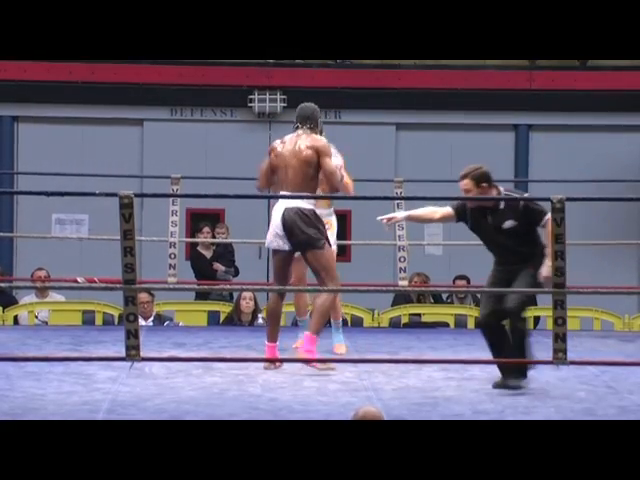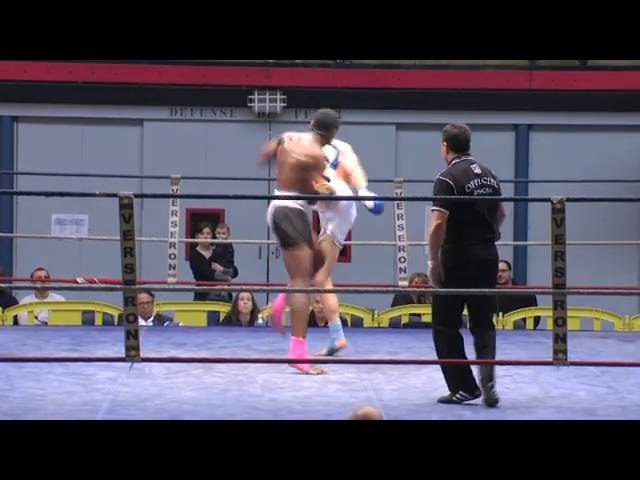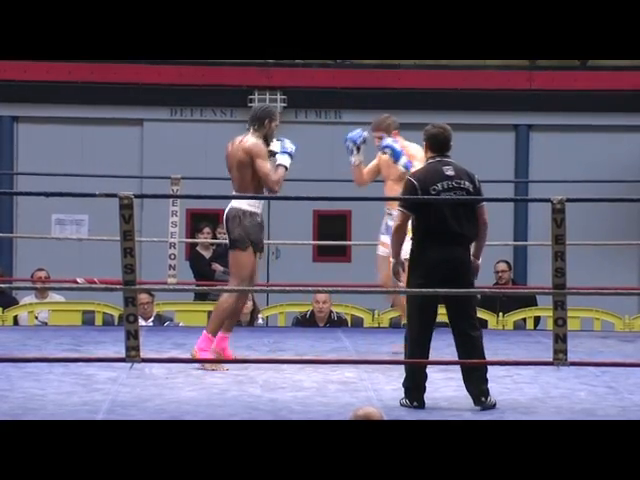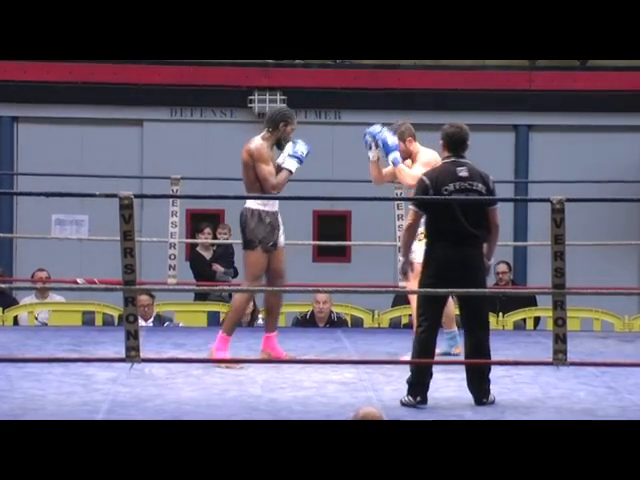
dt=0.7s
person 1, frame 1
left shoulder: (518, 203)
right shoulder: (471, 208)
left elbow: (550, 224)
right elbow: (437, 214)
left wrist: (548, 262)
right wrist: (405, 215)
left hip: (529, 266)
right hip: (503, 268)
left knee: (512, 309)
right knee: (487, 319)
left ankle: (516, 370)
right ankle: (513, 369)
person 1, frame 2
left shoulder: (447, 178)
right shoulder: (488, 174)
left elbow: (438, 224)
right elbow: (500, 214)
left wrist: (433, 261)
left hip: (460, 258)
right hip: (488, 254)
left knee: (445, 325)
right knee: (483, 323)
left ankle: (463, 387)
right ankle: (488, 382)
person 1, frame 3
left shoulder: (417, 179)
right shoulder: (469, 177)
left elbow: (400, 225)
right elbow: (482, 222)
left wrist: (395, 258)
right wrist: (476, 257)
left hip: (427, 259)
right hip: (460, 258)
left knee: (419, 329)
right knee: (468, 328)
left ankle: (414, 394)
right ankle: (481, 392)
person 1, frame 4
left shoulder: (431, 178)
right shoulder: (483, 179)
left elbow: (412, 223)
right elbow: (494, 225)
left wrist: (405, 256)
right wrist: (487, 258)
left hip: (439, 258)
right hip: (472, 258)
left knee: (427, 326)
right knee: (477, 327)
left ankle: (417, 392)
right ankle: (482, 392)
person 2, frame 1
left shoulder: (277, 145)
right shoulder: (319, 144)
left elbow: (263, 186)
right elbow: (335, 185)
right wrist: (334, 167)
left hip: (280, 213)
right hip: (304, 214)
left knee: (279, 287)
right knee: (330, 283)
left ankle: (271, 353)
right ankle: (308, 348)
person 2, frame 2
left shoulder: (288, 137)
right shoulder: (316, 155)
left elbow: (264, 156)
right elbow: (316, 190)
left hip: (280, 208)
right hip: (291, 211)
left knee: (314, 258)
right knee: (301, 282)
left ankle: (284, 302)
right ankle: (299, 355)
person 2, frame 3
left shoulder: (238, 142)
right shoulder: (255, 145)
right elbow: (273, 186)
left wrist: (271, 154)
right wrist: (284, 159)
left hip: (246, 216)
right hip: (244, 217)
left knee: (246, 286)
right knee: (239, 286)
left ankle: (220, 345)
right ankle: (204, 345)
person 2, frame 4
left shoulder: (263, 146)
right shoulder: (259, 147)
right elbow: (273, 186)
left wrist: (286, 157)
right wrist: (293, 162)
left hip: (270, 217)
right hip: (258, 216)
left knee: (277, 280)
right knee: (251, 284)
left ankle: (270, 345)
right ankle: (221, 346)
person 3, frame 1
left shoulder: (330, 159)
left elbow: (350, 190)
left wrist: (335, 163)
left hip: (323, 222)
right knee: (296, 279)
left ankle: (338, 334)
right ankle: (304, 330)
person 3, frame 2
left shoulder: (342, 149)
left elbow: (355, 172)
left wrist: (365, 193)
left hip: (339, 201)
right hip: (328, 213)
right knee: (321, 279)
right ankle: (336, 337)
person 3, frame 3
left shoulder: (414, 151)
right shoulder: (383, 154)
right elbow: (361, 181)
left wrist: (401, 158)
right wrist: (356, 153)
right hip: (389, 221)
right knee: (386, 282)
person 3, frame 4
left shoulder: (428, 157)
right shoulder: (408, 162)
left elbow: (410, 180)
right elbow: (378, 178)
left wrist: (393, 155)
right wrist: (374, 151)
right hip: (427, 227)
left knee: (414, 285)
right ankle: (453, 342)
